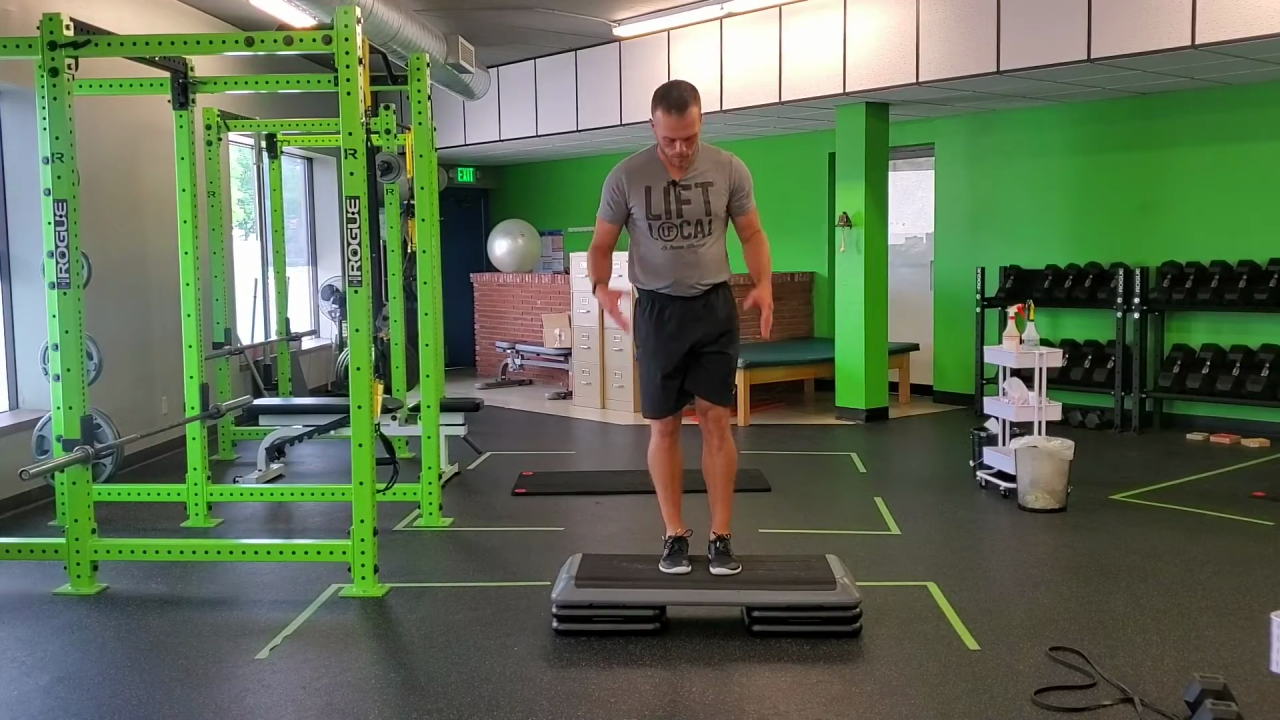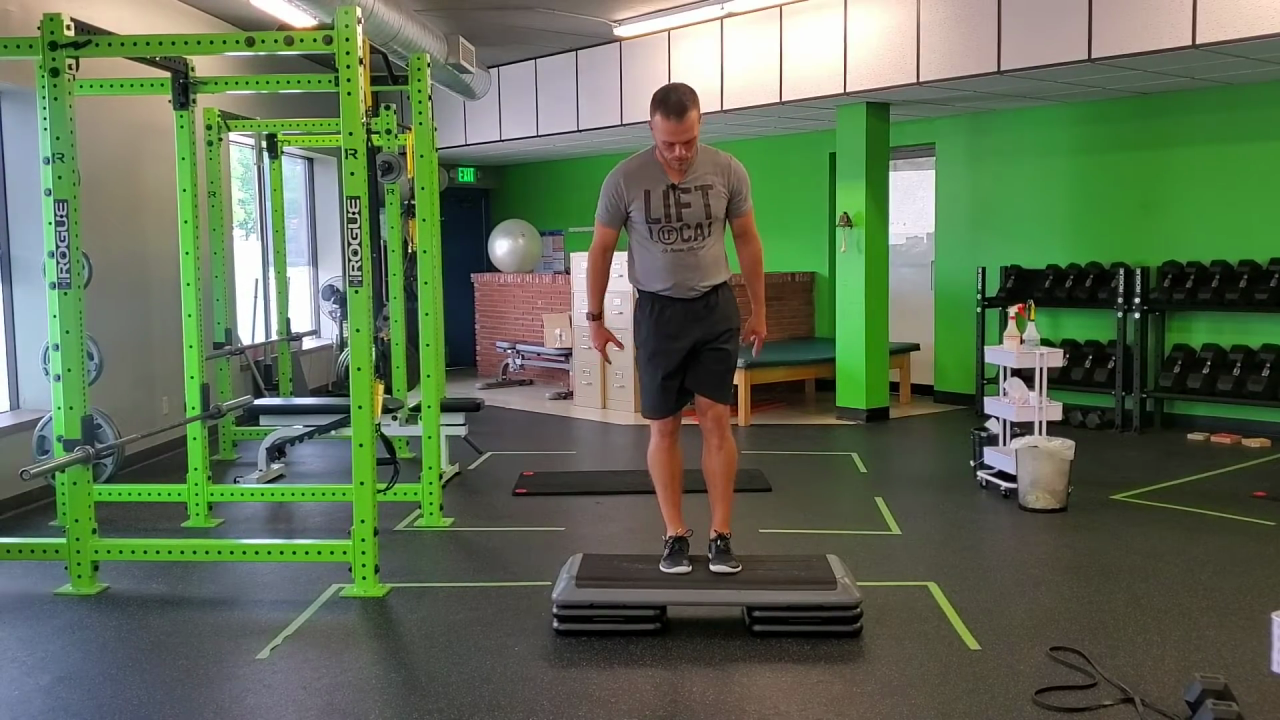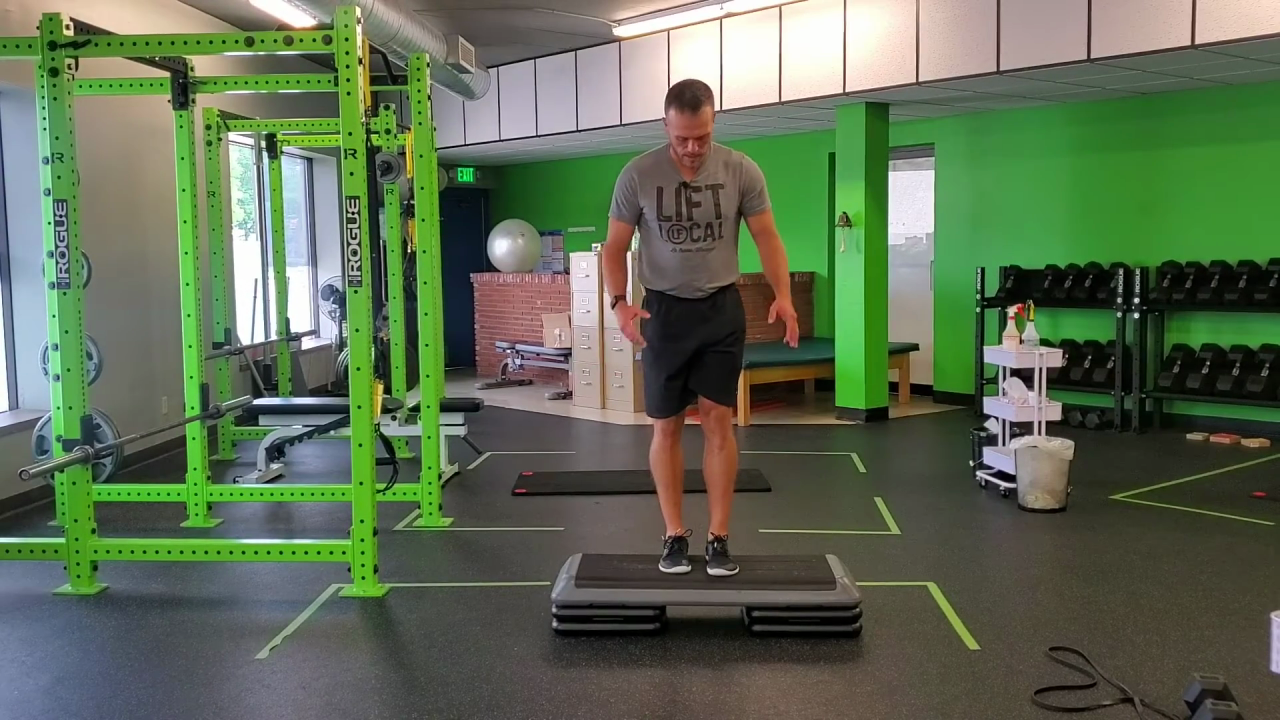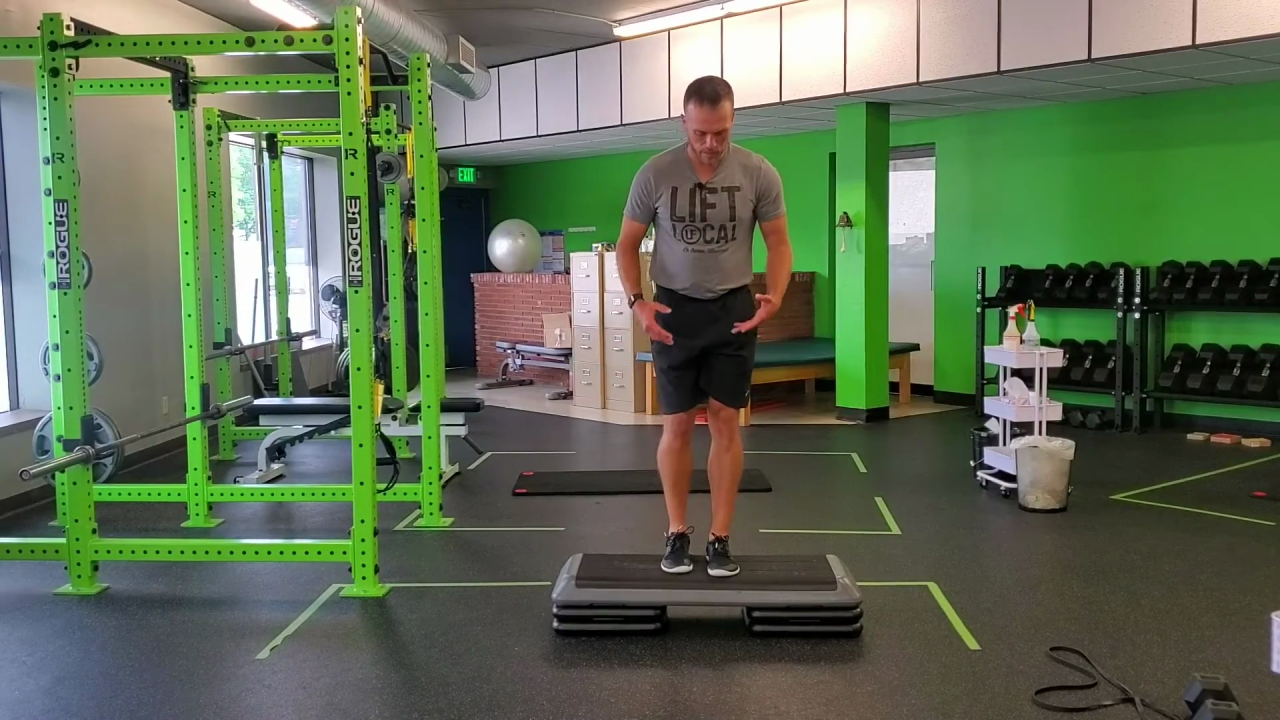
dt=0.4s
person 1, frame 1
left shoulder: (729, 169)
right shoulder: (626, 176)
left elbow: (752, 232)
right elbow: (601, 244)
left wrist: (763, 282)
right wrist: (601, 284)
left hip: (714, 306)
right hip: (657, 310)
left knee: (715, 419)
right knee: (664, 425)
left ankle: (720, 537)
right ankle: (675, 535)
person 1, frame 2
left shoulder: (728, 171)
right shoulder: (624, 179)
left elbow: (748, 242)
right elbow: (601, 250)
left wrist: (759, 310)
right wrist: (595, 319)
left hip: (715, 307)
right hip: (657, 311)
left knee: (715, 418)
right knee: (664, 426)
left ankle: (720, 536)
right ankle: (675, 535)
person 1, frame 3
left shoulder: (741, 171)
right shoulder: (637, 175)
left elbow: (767, 237)
right elbow: (614, 247)
left wrist: (783, 295)
right wrist: (619, 302)
left hip: (722, 308)
right hip: (664, 310)
left knee: (718, 420)
right knee: (667, 425)
left ankle: (719, 537)
right ankle: (675, 535)
person 1, frame 4
left shoulder: (759, 174)
right shoulder: (655, 174)
left elbow: (778, 242)
right elbow: (627, 244)
left wrist: (774, 296)
right wrist: (637, 300)
left hip: (733, 309)
right hip: (675, 310)
left knee: (725, 420)
right knee: (678, 424)
left ankle: (720, 537)
right ankle: (677, 533)
